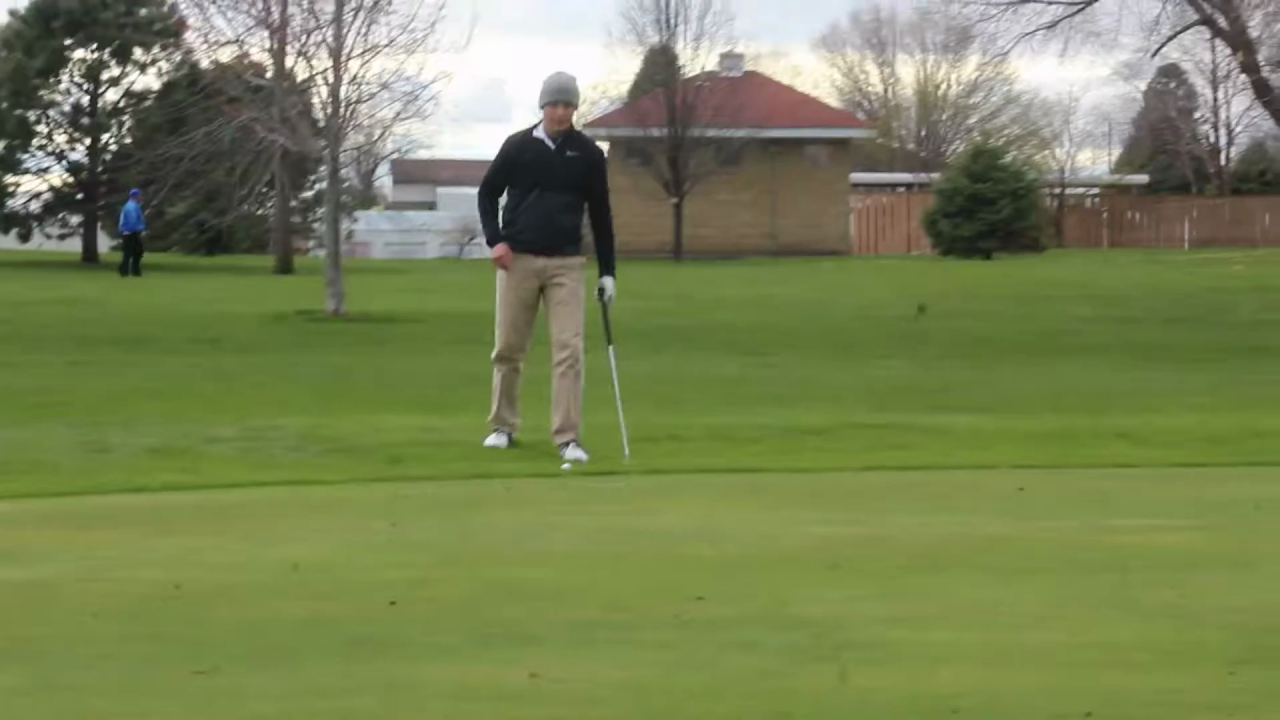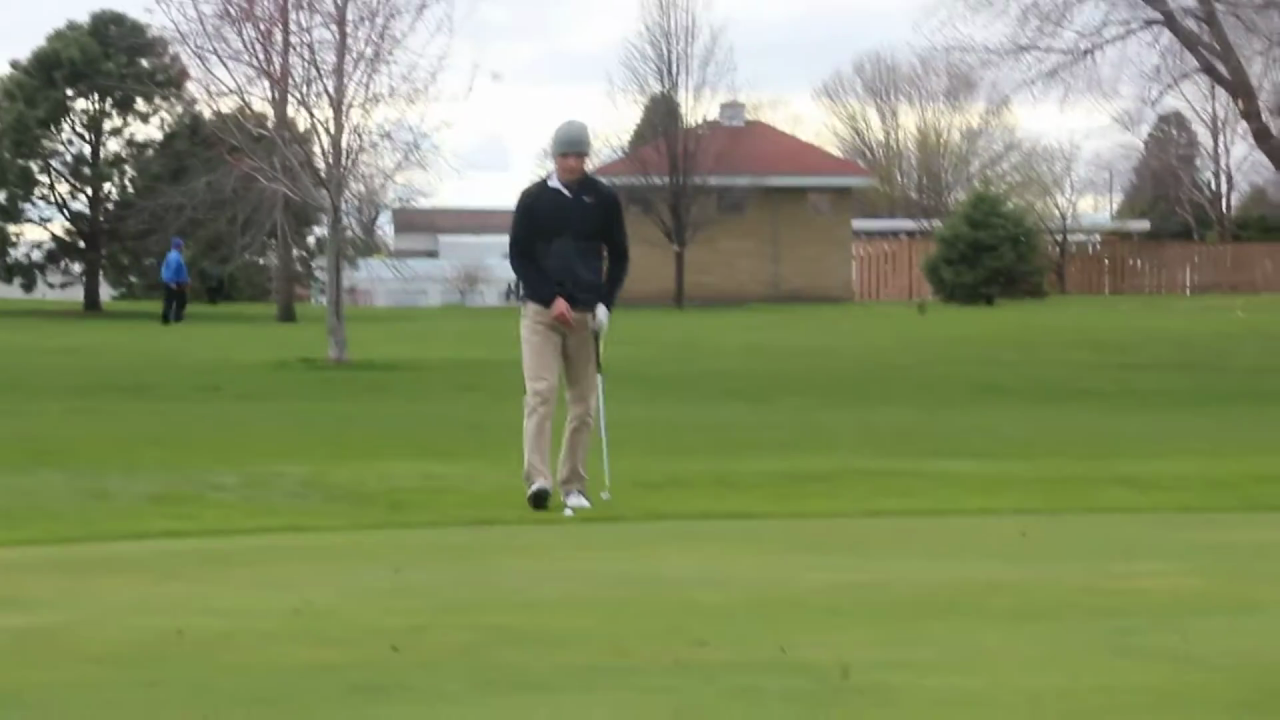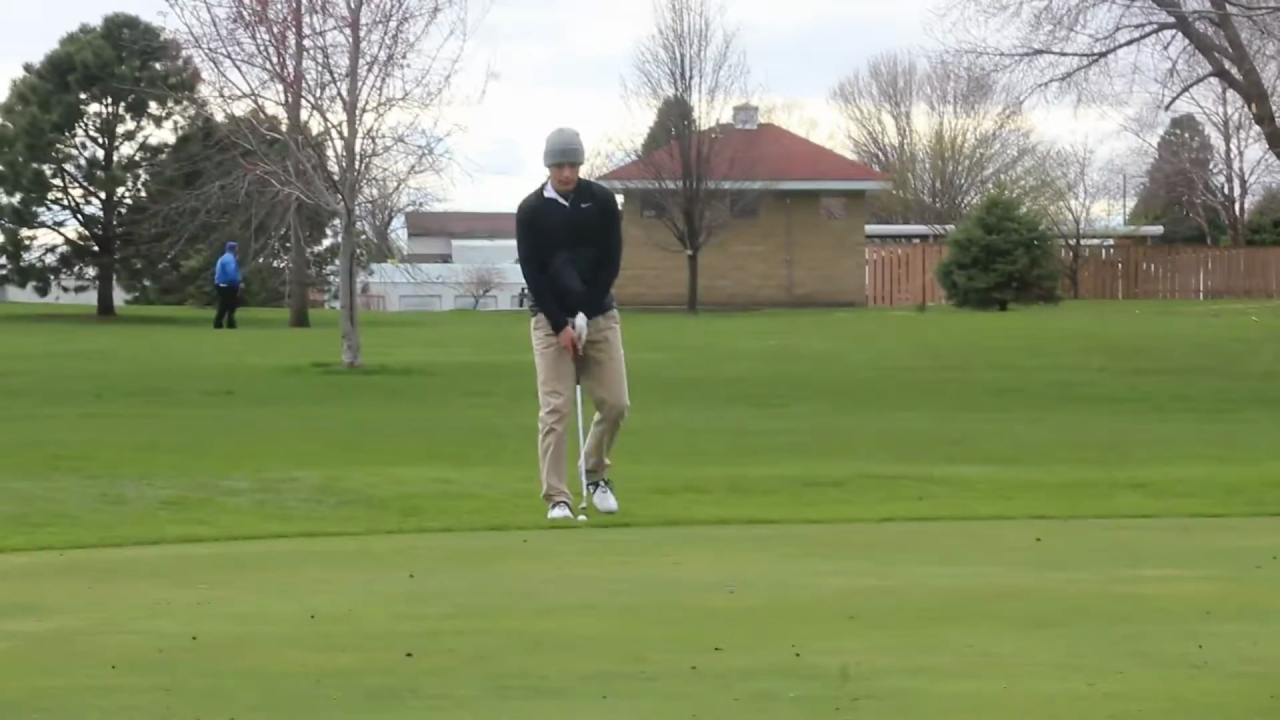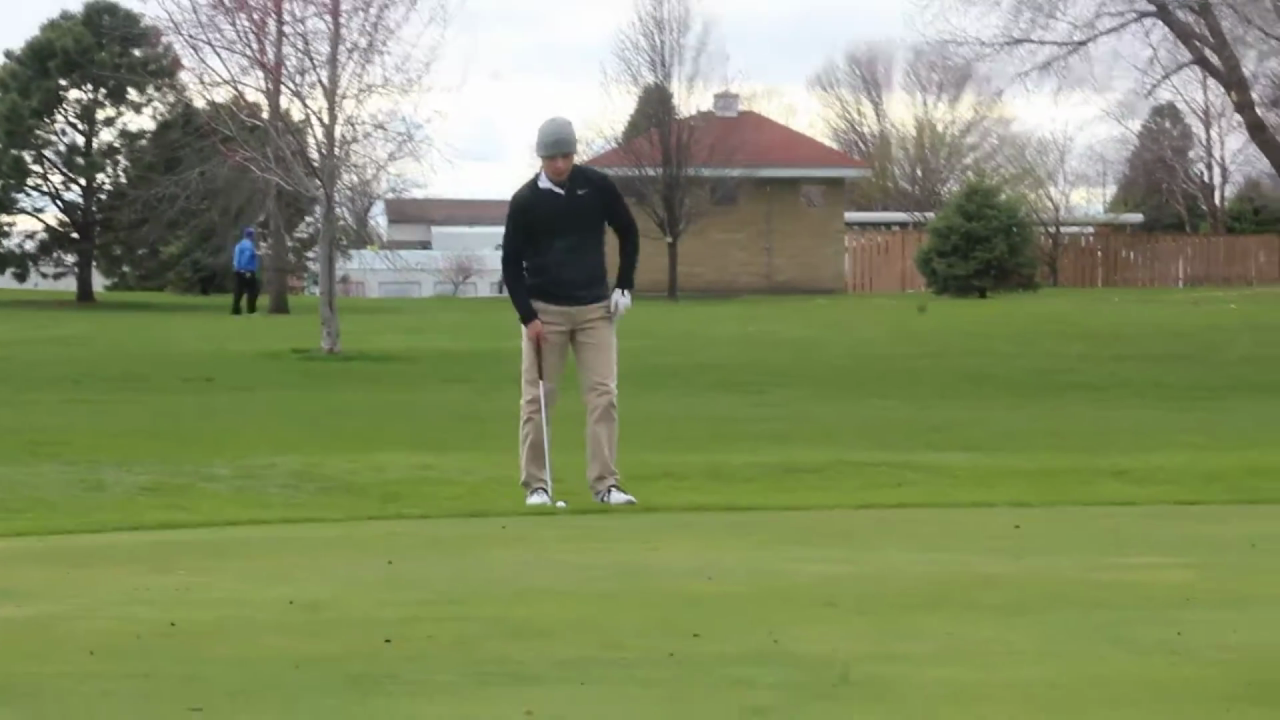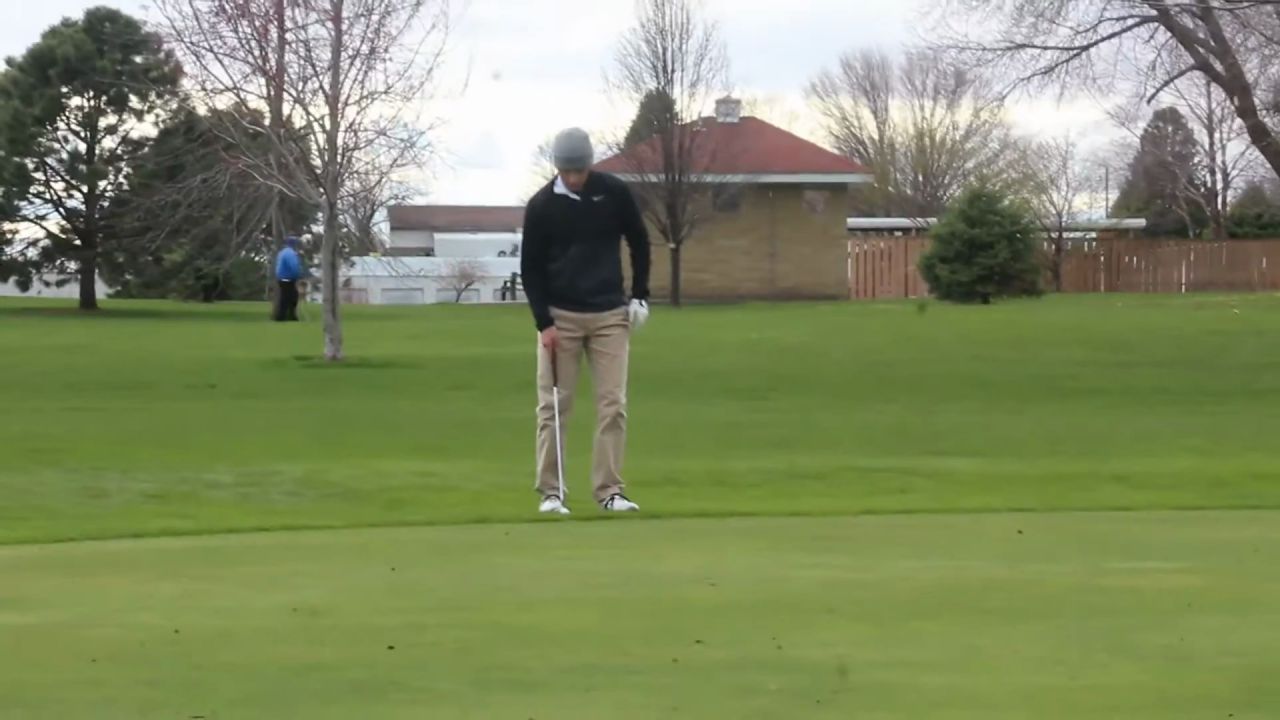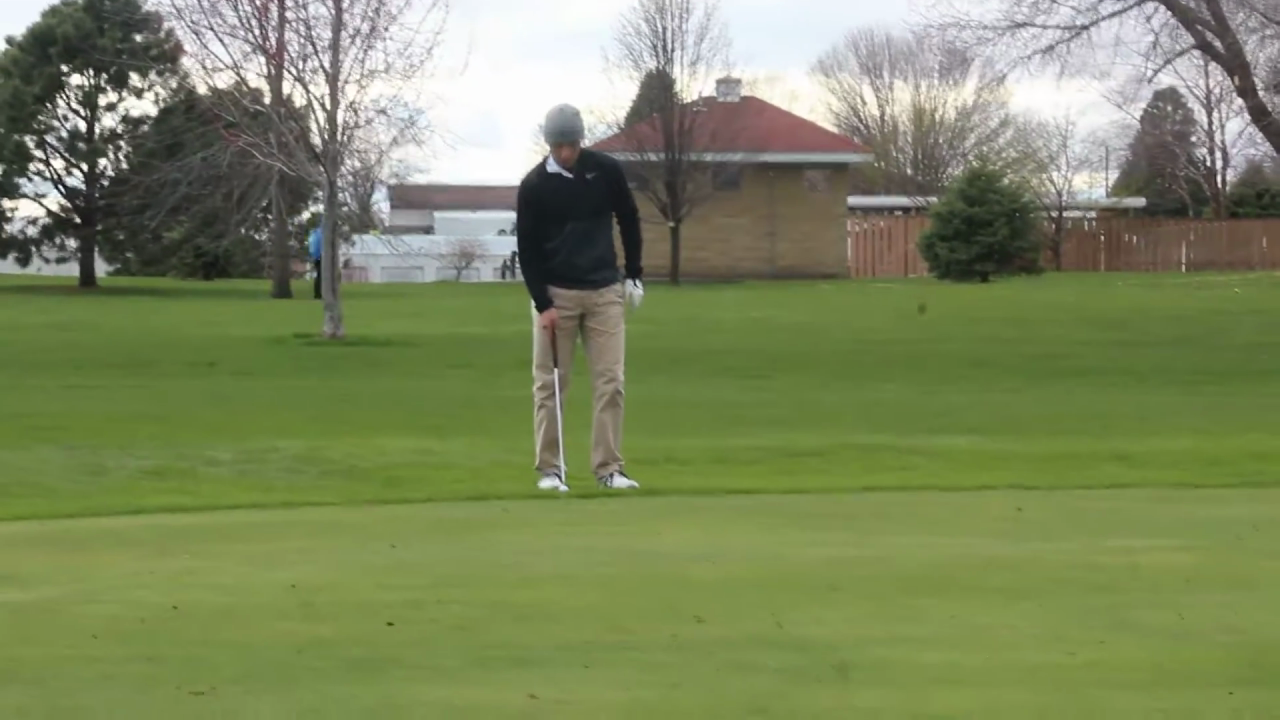
dt=0.5s
person 1, frame 1
left shoulder: (588, 153)
right shoulder: (517, 146)
left elbow: (601, 214)
right elbow: (488, 193)
left wrist: (607, 270)
right wrist: (495, 239)
left hip: (567, 261)
right hip: (518, 259)
left knee: (569, 349)
right knee: (508, 348)
left ankle: (568, 438)
right ankle: (503, 425)
person 1, frame 2
left shoulder: (605, 198)
right shoulder: (533, 198)
left elbow: (619, 256)
right elbow: (519, 255)
left wrist: (606, 302)
right wrist: (550, 298)
left hip: (588, 311)
right hip: (541, 309)
left knee: (584, 402)
right knee: (540, 394)
left ankle: (572, 484)
right ankle: (538, 481)
person 1, frame 3
left shoulder: (602, 200)
right shoulder: (531, 210)
left elbow: (611, 262)
right elbow: (532, 273)
left wrist: (586, 313)
right wrist: (560, 324)
left hip: (599, 315)
right hip: (551, 320)
left knee: (615, 403)
right knee: (555, 409)
left ankle: (595, 472)
right ankle: (557, 498)
person 1, frame 4
left shoulder: (599, 186)
right shoulder: (525, 200)
left elbow: (628, 233)
right elbow: (512, 262)
left wrist: (624, 286)
right wrist: (527, 316)
left hip: (595, 307)
right hip: (544, 309)
left knee: (603, 394)
right knee: (536, 398)
left ankle: (605, 483)
right ankle: (536, 484)
person 1, frame 5
left shoulder: (615, 192)
right shoulder: (541, 205)
left elbow: (639, 242)
right elbow: (530, 268)
left wrist: (640, 295)
right wrist: (543, 322)
left hip: (609, 314)
right hip: (559, 315)
left knee: (613, 404)
right knee: (552, 404)
left ankle: (609, 490)
right ankle: (550, 490)
person 1, frame 6
left shoulder: (607, 170)
right shoulder: (533, 185)
left elbow: (629, 220)
right elbow: (527, 249)
left wrist: (634, 275)
right wrist: (542, 303)
left hip: (605, 290)
right hip: (555, 294)
left knee: (610, 381)
right knee: (549, 383)
left ankle: (608, 467)
right ankle: (549, 469)
